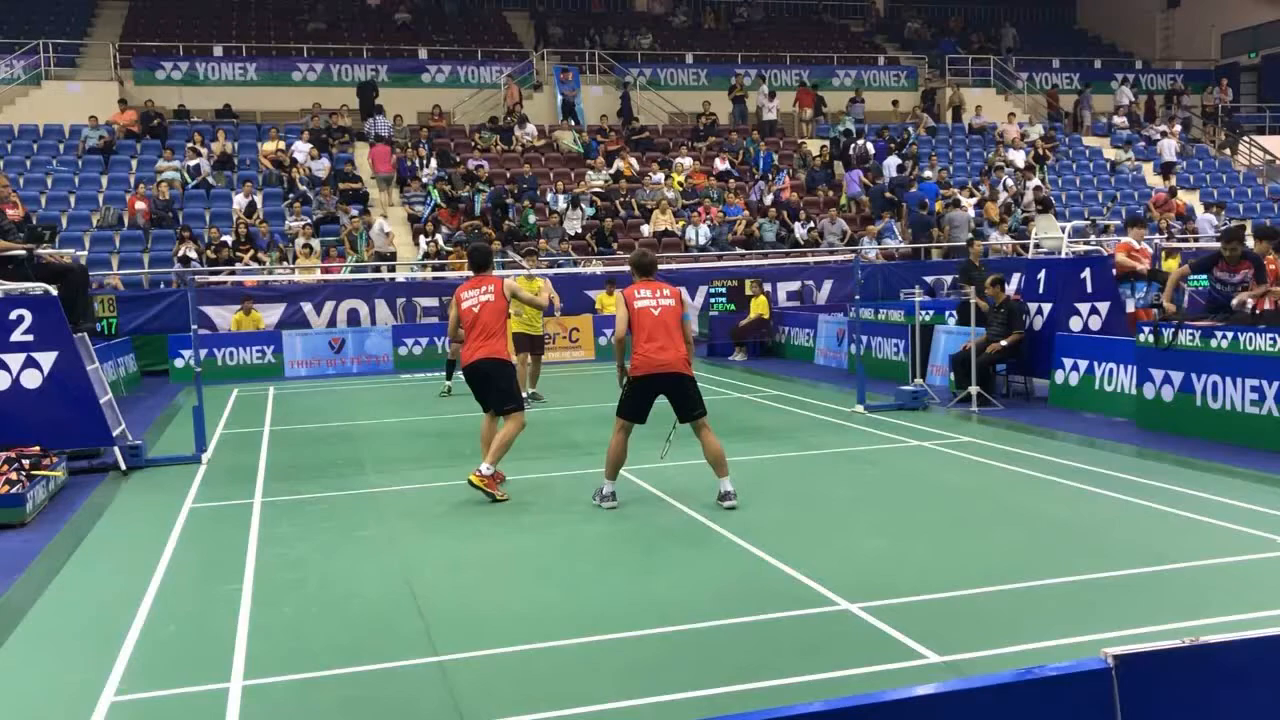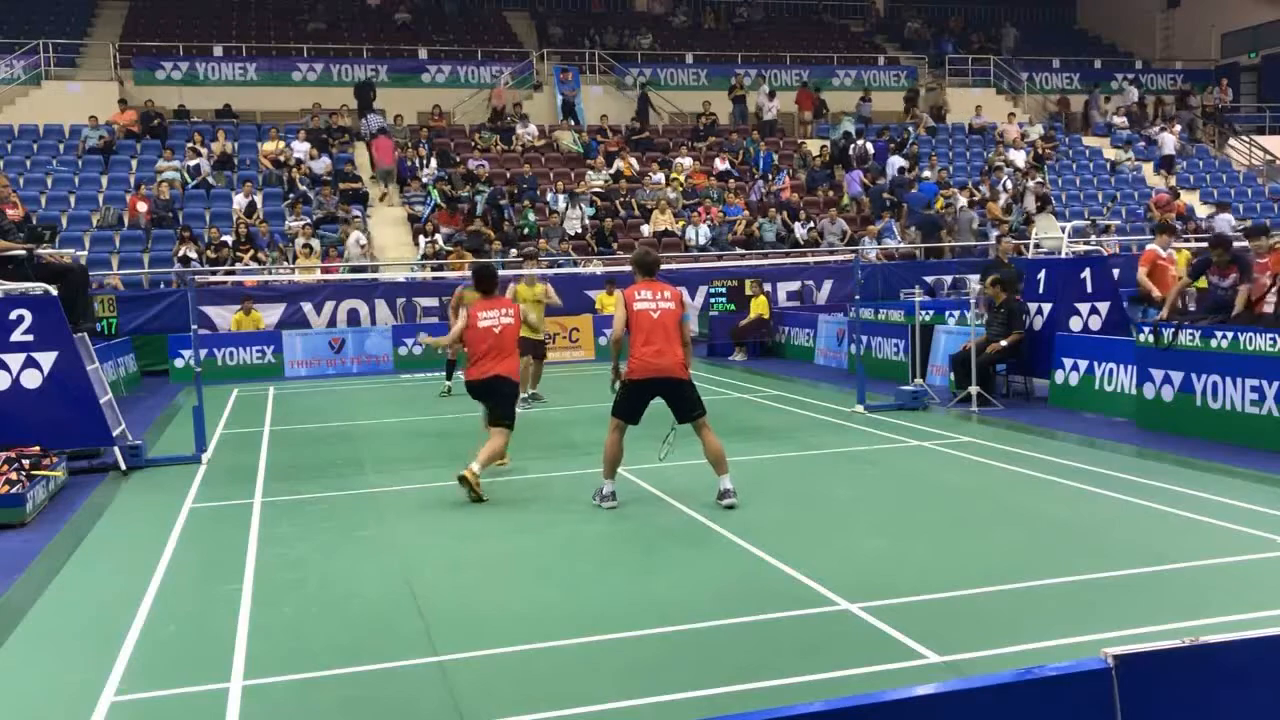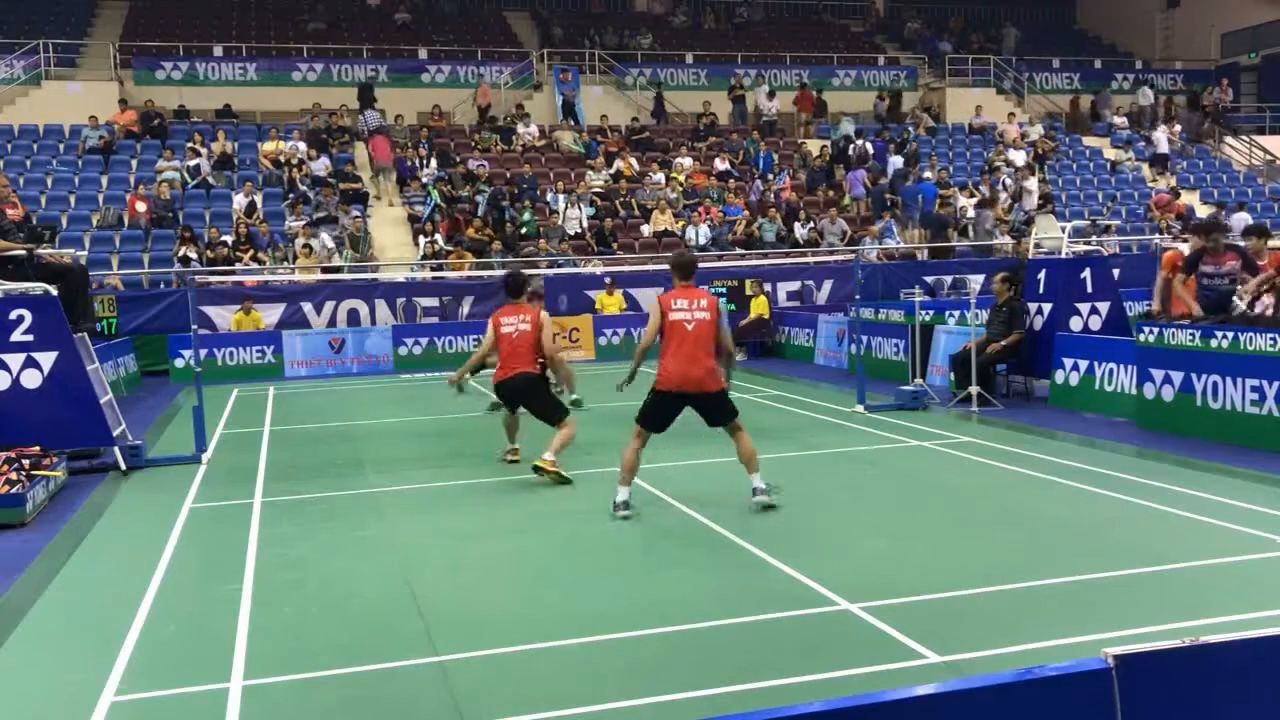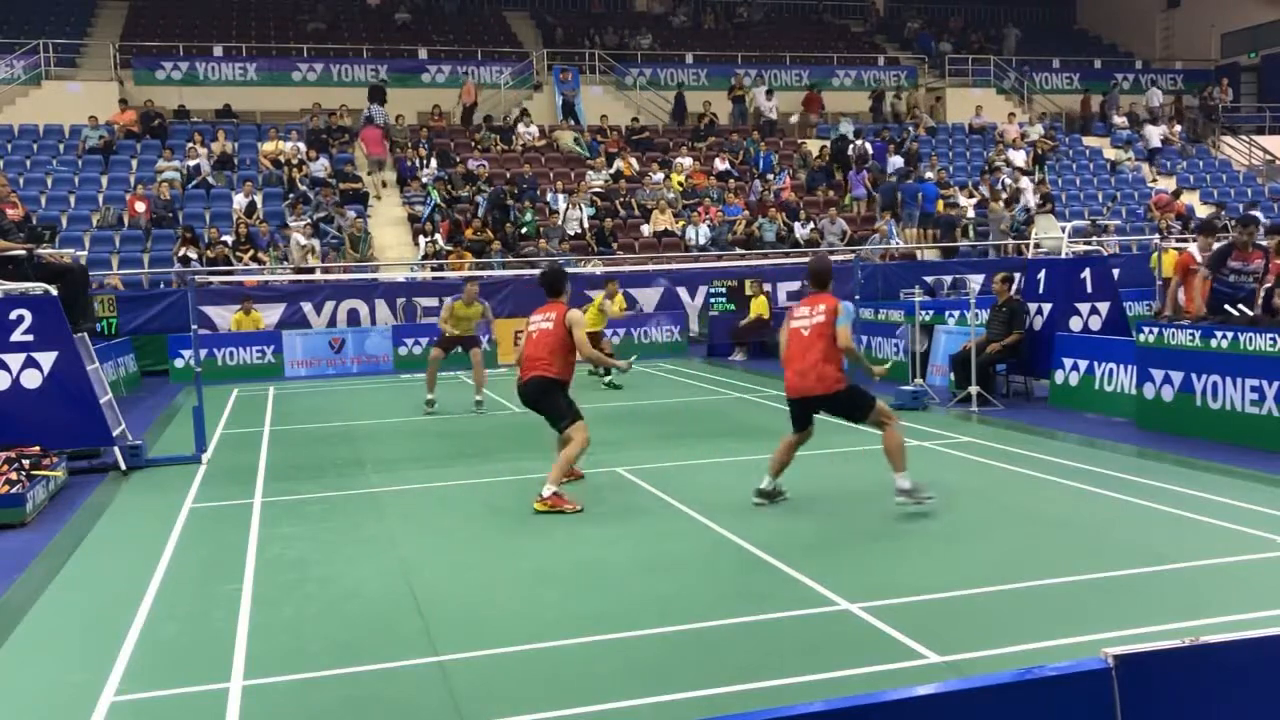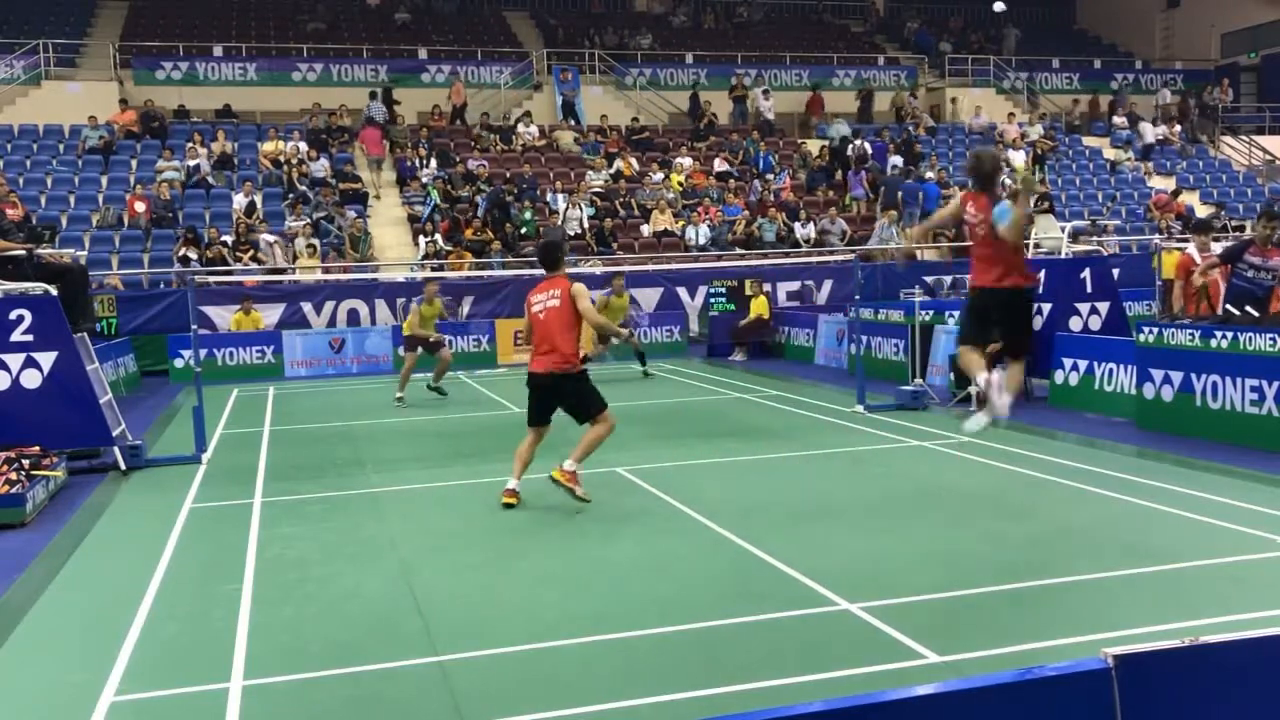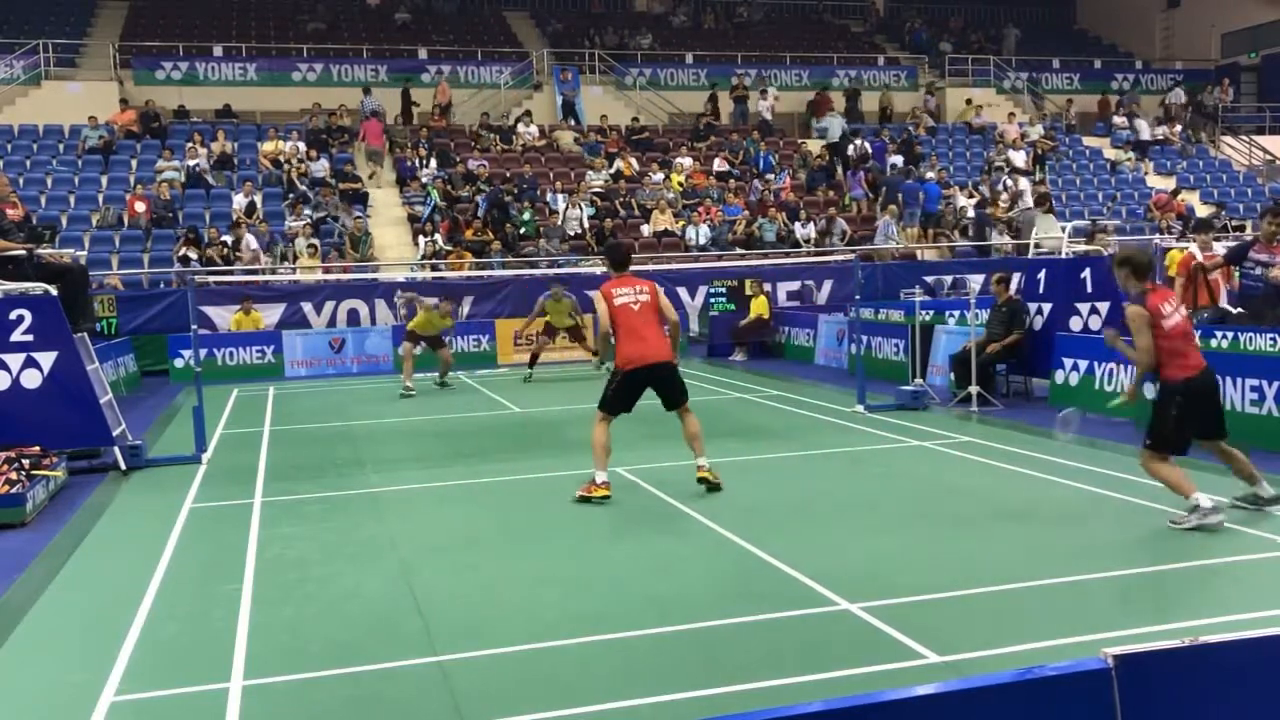
dt=0.5s
person 1, frame 1
left shoulder: (627, 295)
right shoulder: (675, 293)
left elbow: (620, 335)
right elbow: (689, 339)
left wrist: (620, 366)
right wrist: (686, 370)
left hip: (644, 369)
right hip: (678, 368)
left knee: (621, 428)
right knee: (702, 428)
left ankle: (608, 491)
right ankle: (727, 490)
person 1, frame 2
left shoulder: (626, 295)
right shoulder: (677, 295)
left elbow: (617, 336)
right elbow: (686, 341)
left wrist: (615, 367)
right wrist: (685, 371)
left hip: (639, 372)
right hip: (675, 371)
left knee: (616, 428)
right knee: (703, 427)
left ankle: (607, 491)
right ankle: (726, 488)
person 1, frame 3
left shoulder: (663, 301)
right shoulder: (714, 304)
left elbow: (646, 342)
right elbow: (728, 349)
left wrist: (630, 374)
right wrist: (724, 377)
left hip: (673, 383)
right hip: (709, 382)
left knee: (638, 437)
right knee: (738, 430)
left ankle: (622, 498)
right ankle: (759, 488)
person 1, frame 4
left shoulder: (794, 311)
right shoulder: (840, 305)
left elbow: (784, 352)
right elbow: (844, 344)
right wrist: (871, 368)
left hip: (795, 388)
right hip: (828, 386)
left knee: (799, 434)
right knee: (888, 420)
left ankle: (767, 486)
right ankle: (904, 486)
person 1, frame 5
left shoulder: (967, 199)
right shoulder: (1000, 206)
left elbow: (933, 222)
right elbow: (1012, 238)
left wrist: (913, 236)
right wrist: (1025, 202)
left hip: (982, 288)
right hip: (1014, 288)
left knee: (968, 351)
right knee: (1016, 363)
left ankle: (988, 383)
right ankle: (998, 404)
person 1, frame 6
left shoulder: (1135, 308)
right shoulder: (1166, 295)
left elbow: (1147, 358)
left wrist: (1134, 387)
right wrist: (1120, 345)
left hip: (1178, 387)
right hip: (1203, 378)
left knee: (1152, 460)
right knee: (1216, 446)
left ankle: (1203, 506)
person 2, frame 1
left shoulder: (459, 293)
right shoulder: (504, 284)
left elbow: (452, 335)
right elbow: (541, 303)
right wrist: (545, 291)
left hip: (469, 363)
right hip: (494, 360)
left knee: (491, 413)
right knee: (515, 420)
left ankle: (488, 470)
right ankle: (483, 472)
person 2, frame 2
left shoulder: (468, 310)
right shoulder: (517, 307)
left elbow: (449, 341)
left wrist: (428, 340)
left hip: (475, 379)
right hip: (506, 379)
left knee: (492, 406)
right knee: (500, 436)
left ankle: (496, 454)
right ankle: (473, 471)
person 2, frame 3
left shoulder: (496, 317)
right shoulder: (540, 314)
left elbow: (483, 352)
right elbow: (549, 352)
left wrist: (460, 374)
right wrist: (563, 375)
left hip: (503, 382)
right hip: (529, 379)
left knee: (512, 409)
right knee: (568, 426)
left ankle: (513, 448)
right ankle: (548, 459)
person 2, frame 4
left shoulder: (534, 316)
right shoulder: (572, 315)
left elbow: (520, 356)
right elbow: (587, 354)
right wrist: (616, 364)
left hip: (526, 385)
right hip: (546, 383)
left knee: (571, 417)
right knee: (580, 437)
left ankle: (564, 469)
right ankle: (549, 495)
person 2, frame 5
left shoulder: (531, 296)
right shoulder: (574, 288)
right elbow: (594, 320)
right wrist: (620, 332)
left hip: (537, 373)
right hip: (566, 370)
left knee: (535, 433)
right knee: (604, 423)
left ankle: (511, 488)
right ankle: (568, 469)
person 2, frame 6
left shoulder: (603, 292)
right shoulder: (651, 287)
left elbow: (604, 329)
right elbow: (674, 320)
left wrist: (603, 353)
right wrist: (674, 353)
left hip: (629, 364)
right hip: (662, 360)
left knee: (602, 420)
right knee: (685, 412)
left ankle: (599, 482)
right ankle: (703, 468)
